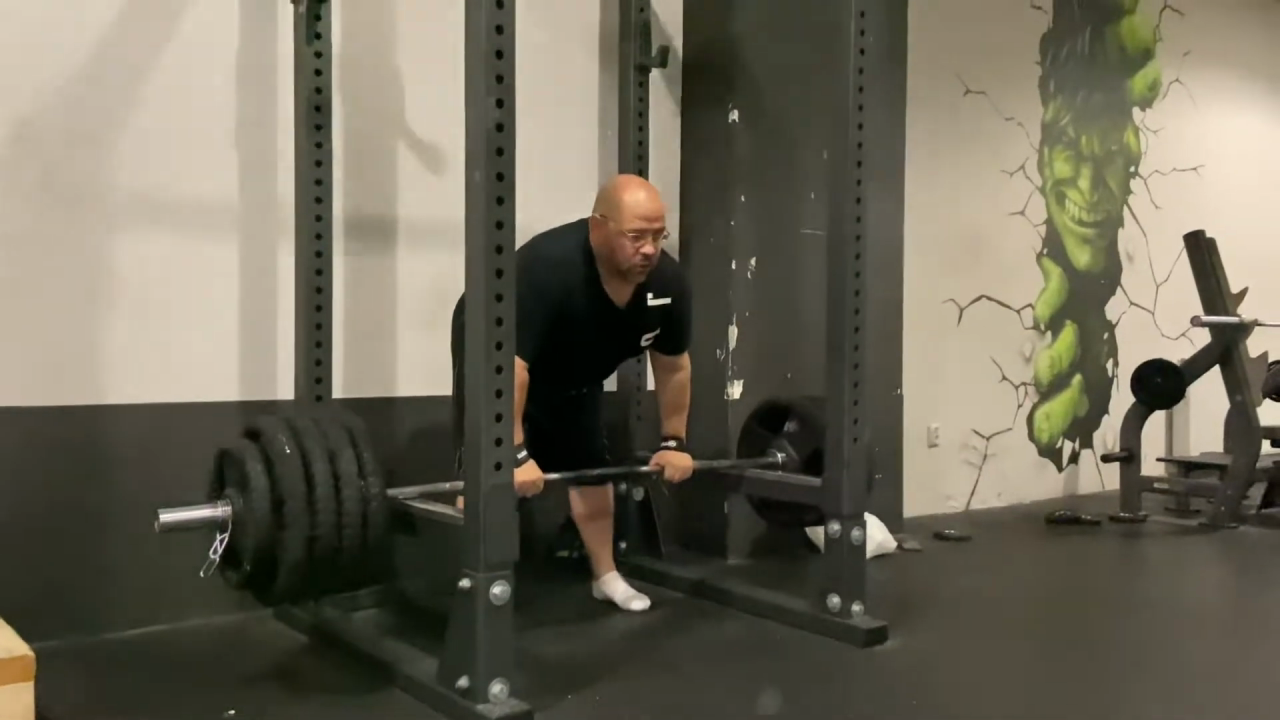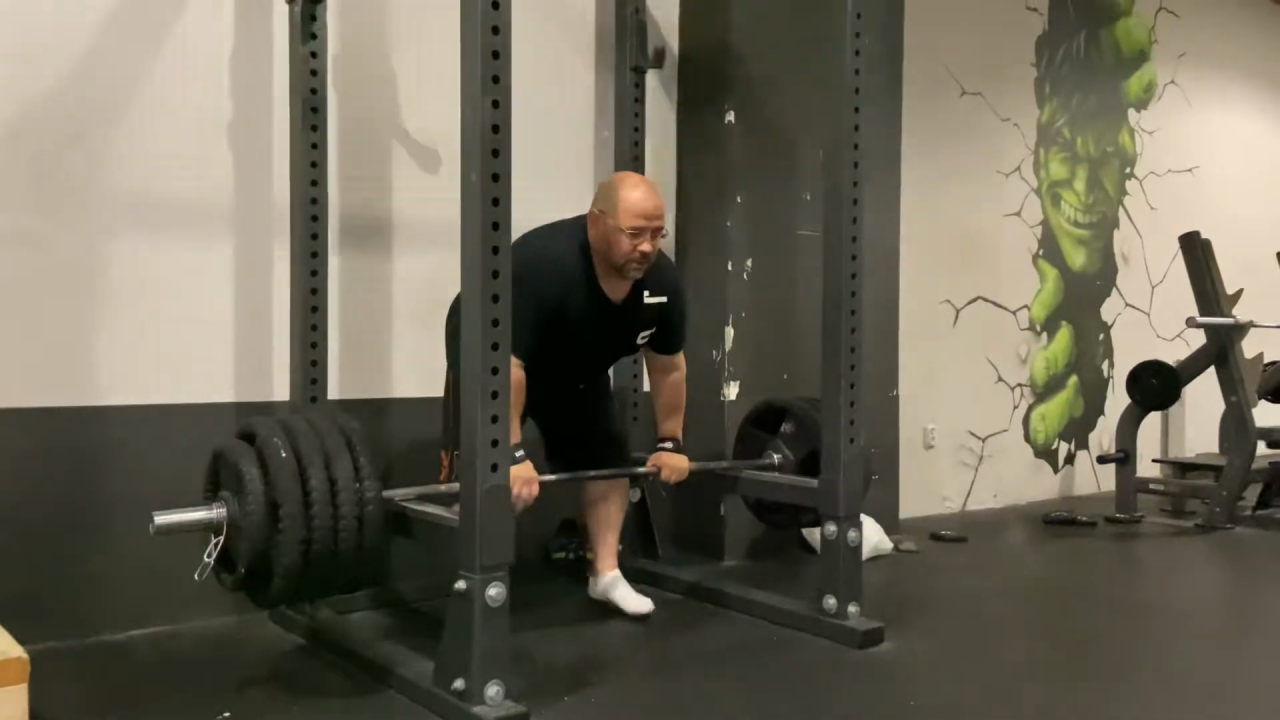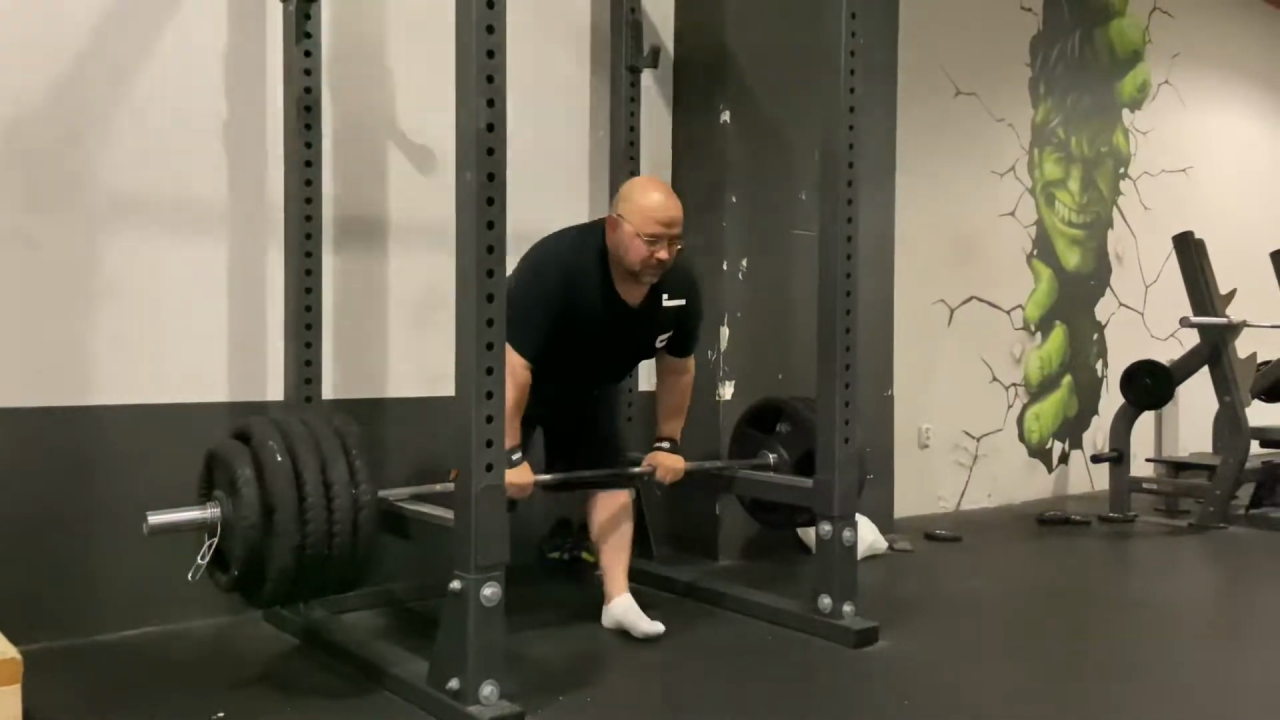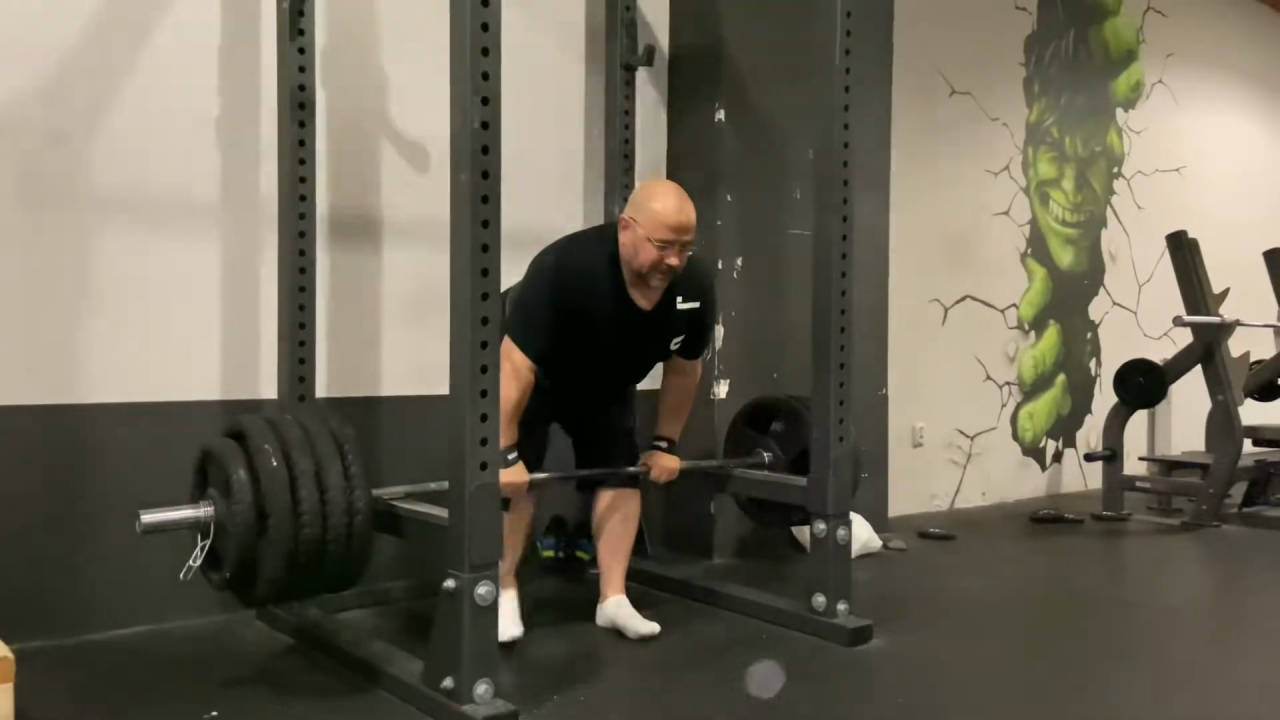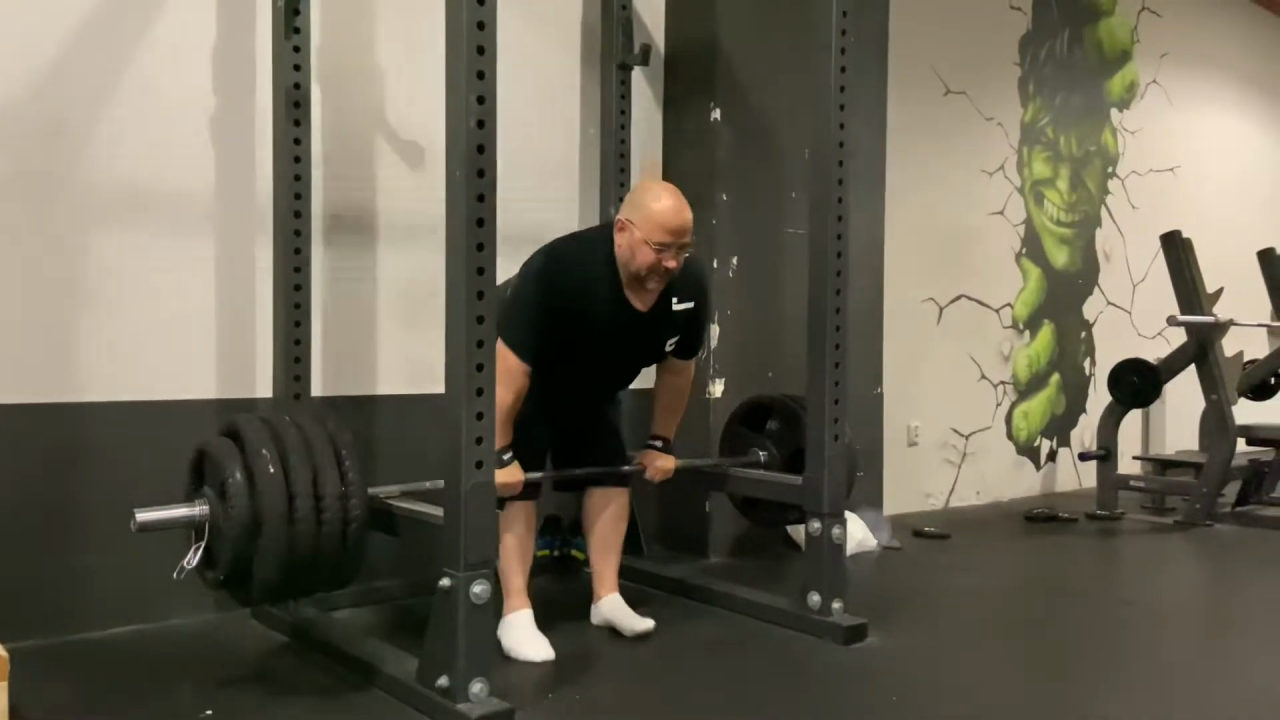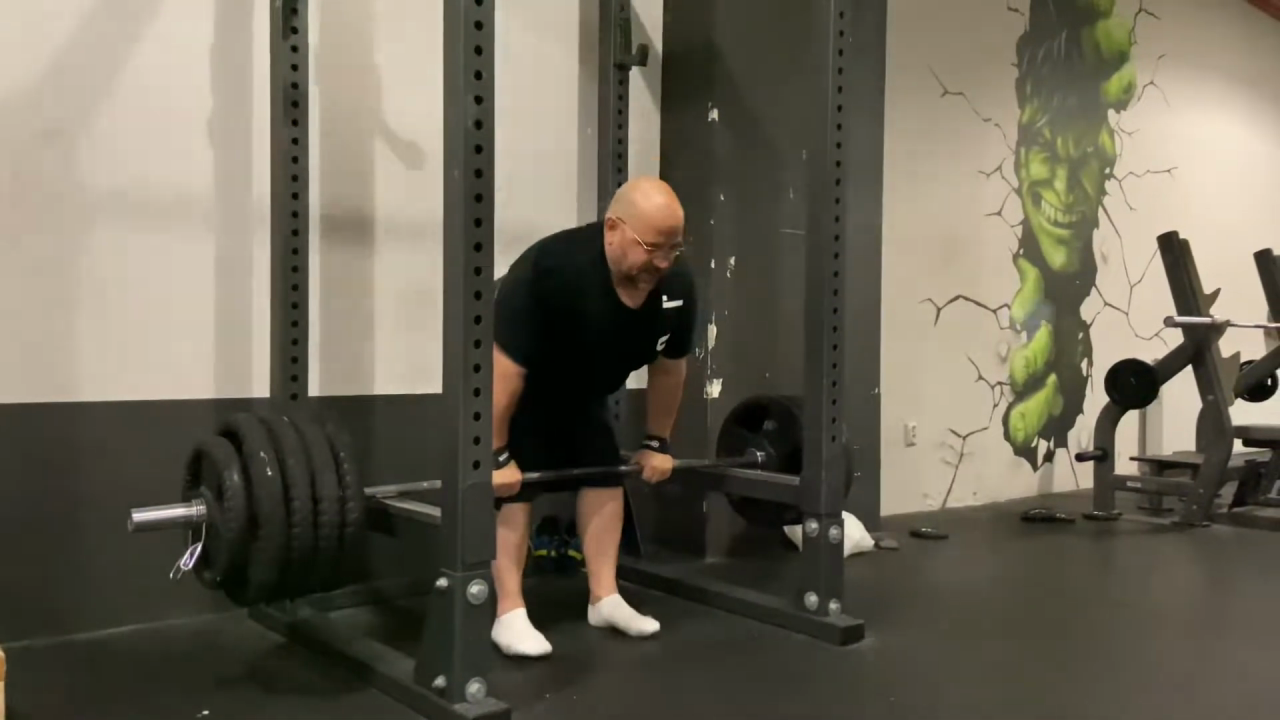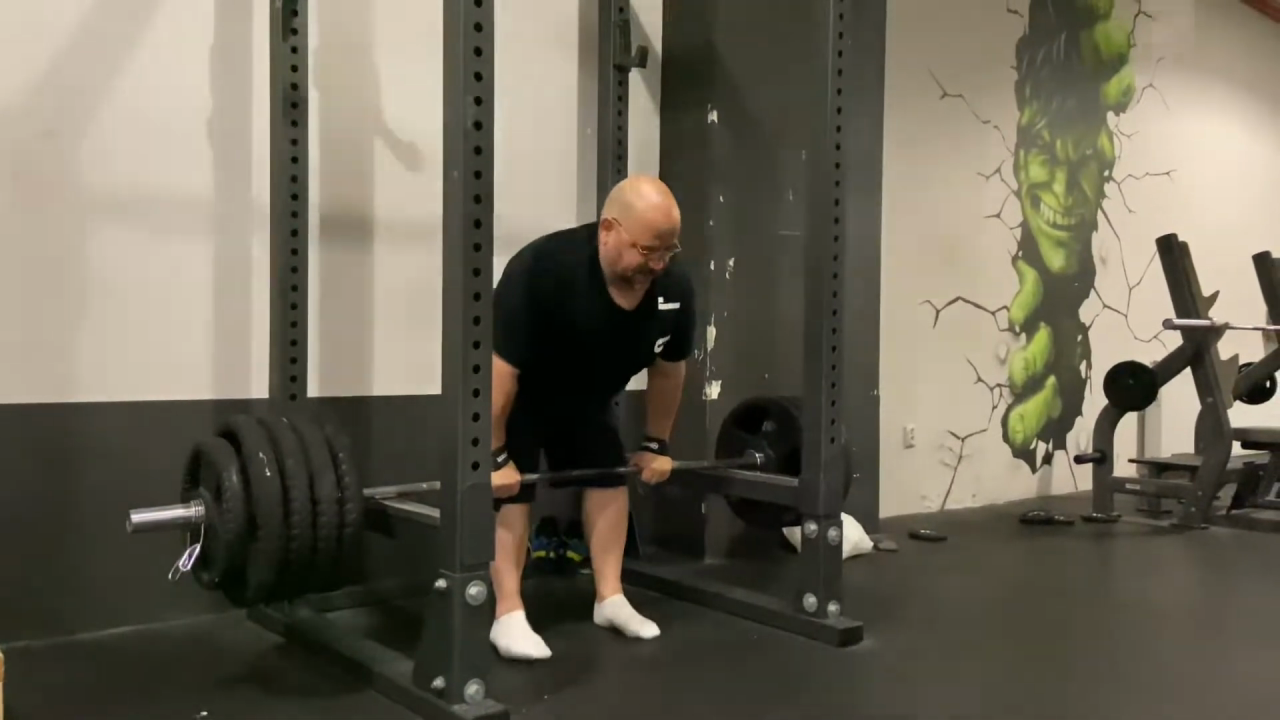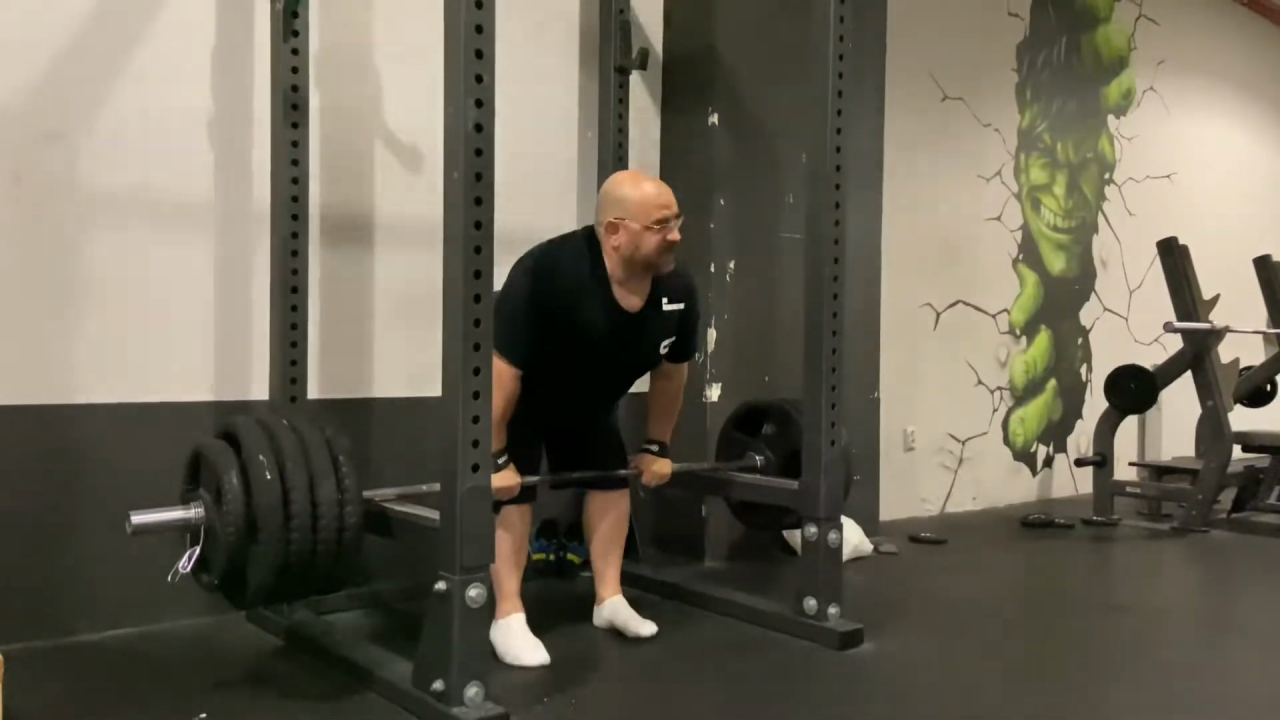
dt=0.3s
person 1, frame 1
left shoulder: (667, 280)
right shoulder: (548, 265)
left elbow: (673, 367)
right elbow: (509, 366)
left wrist: (673, 442)
right wrist: (515, 454)
left hip: (574, 374)
left knee: (591, 465)
left ankle: (606, 576)
person 1, frame 2
left shoulder: (661, 279)
right shoulder: (542, 263)
left elbow: (668, 366)
right elbow: (505, 366)
left wrist: (670, 443)
right wrist: (513, 456)
left hip: (576, 372)
left knee: (606, 458)
left ankle: (607, 575)
person 1, frame 3
left shoulder: (679, 284)
right shoulder: (558, 264)
left elbow: (678, 369)
right elbow: (512, 364)
left wrist: (667, 444)
right wrist: (510, 455)
left hip: (591, 383)
right hip: (514, 370)
left knee: (610, 475)
left ankle: (618, 600)
person 1, frame 4
left shoulder: (695, 285)
right shoulder: (567, 267)
left elbow: (684, 368)
right elbow: (516, 363)
left wrist: (665, 444)
right wrist: (504, 455)
left hip: (605, 387)
right hip: (533, 375)
left knee: (622, 474)
right knee: (515, 478)
left ankle: (613, 600)
right ankle: (502, 594)
person 1, frame 5
left shoulder: (689, 286)
right shoulder: (561, 268)
left elbow: (677, 368)
right elbow: (511, 366)
left wrist: (661, 444)
right wrist: (499, 454)
left hip: (592, 387)
right hip: (520, 376)
left knee: (611, 475)
right knee: (518, 485)
left ankle: (607, 599)
right ankle: (516, 613)
person 1, frame 6
left shoulder: (677, 285)
right shoulder: (550, 269)
left elbow: (669, 368)
right elbow: (503, 368)
left wrist: (656, 444)
right wrist: (496, 456)
left hip: (581, 391)
right hip: (512, 383)
left knee: (604, 475)
right knee: (512, 486)
left ankle: (605, 599)
right ankle: (509, 613)
person 1, frame 7
left shoulder: (674, 287)
right shoulder: (543, 268)
left elbow: (668, 370)
right elbow: (499, 370)
left wrist: (655, 446)
right wrist: (494, 456)
left hip: (585, 394)
right hip: (515, 390)
left knee: (610, 476)
right knee: (511, 488)
left ankle: (610, 599)
right ankle: (508, 615)
person 1, frame 8
left shoulder: (678, 289)
right shoulder: (547, 273)
left elbow: (671, 371)
right elbow: (501, 369)
left wrist: (656, 448)
right wrist: (494, 458)
left hip: (590, 399)
right hip: (518, 395)
left knee: (612, 478)
right knee: (512, 490)
left ankle: (609, 600)
right ankle: (508, 617)
